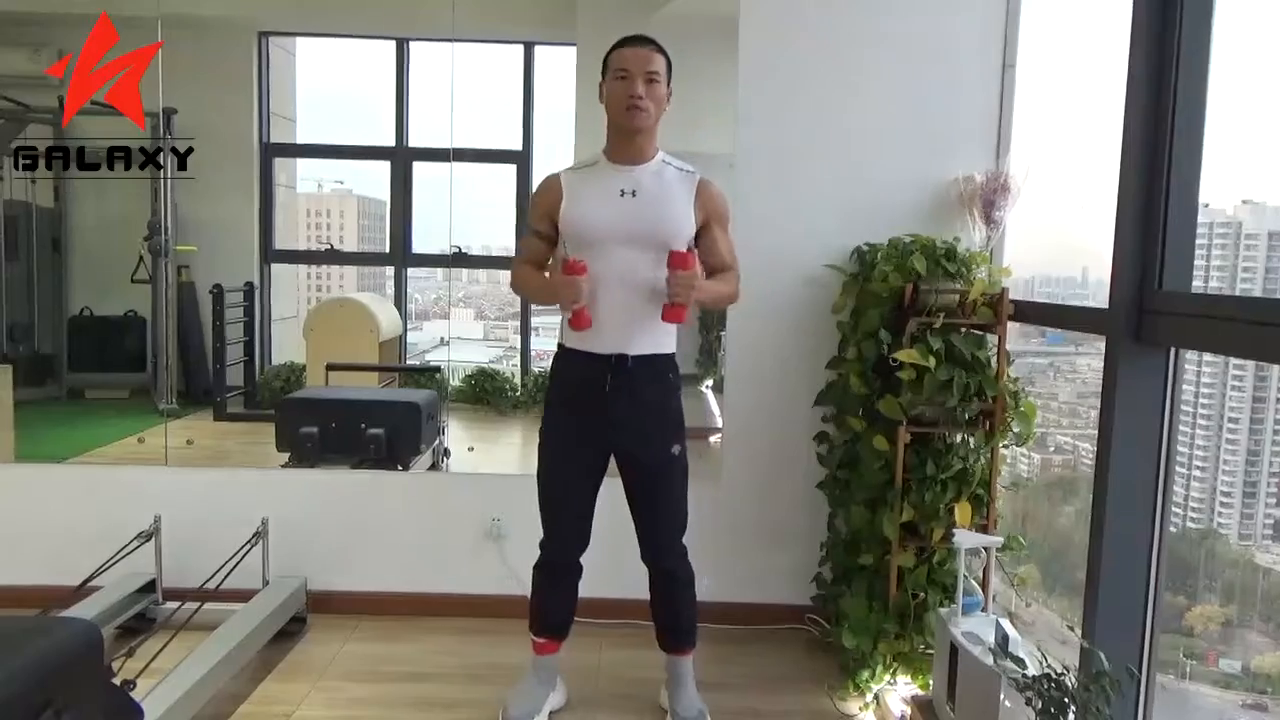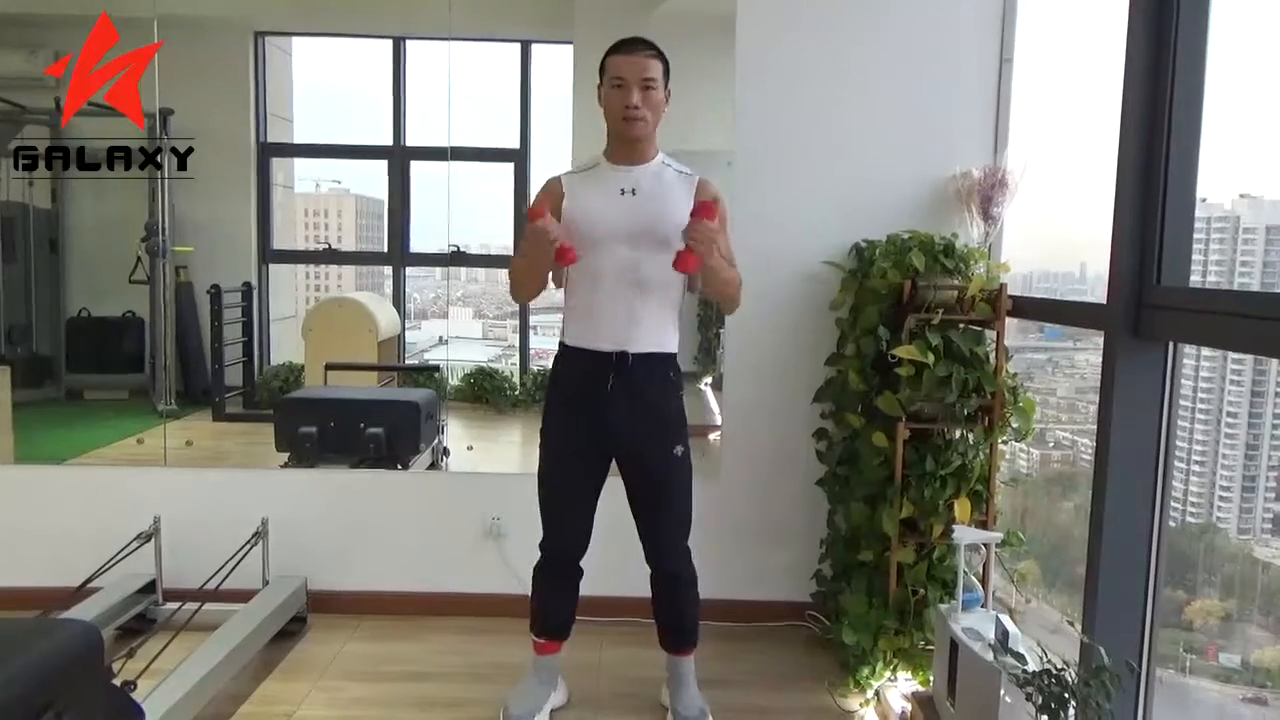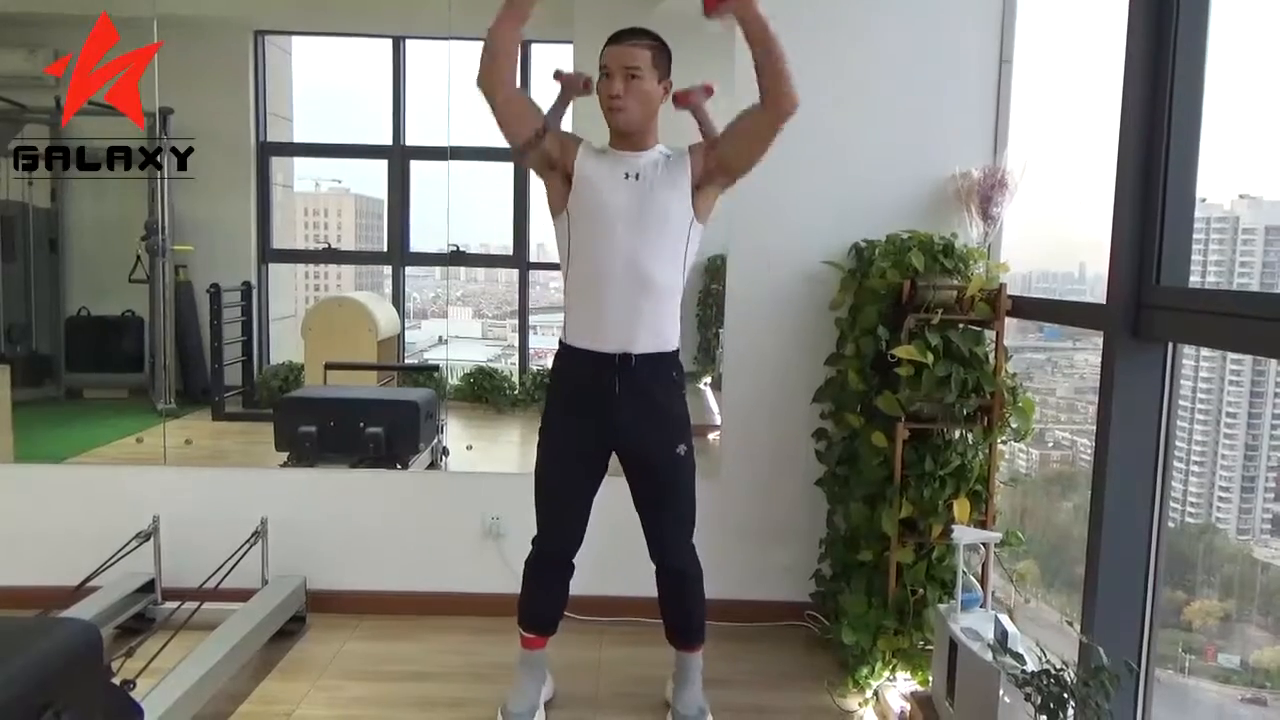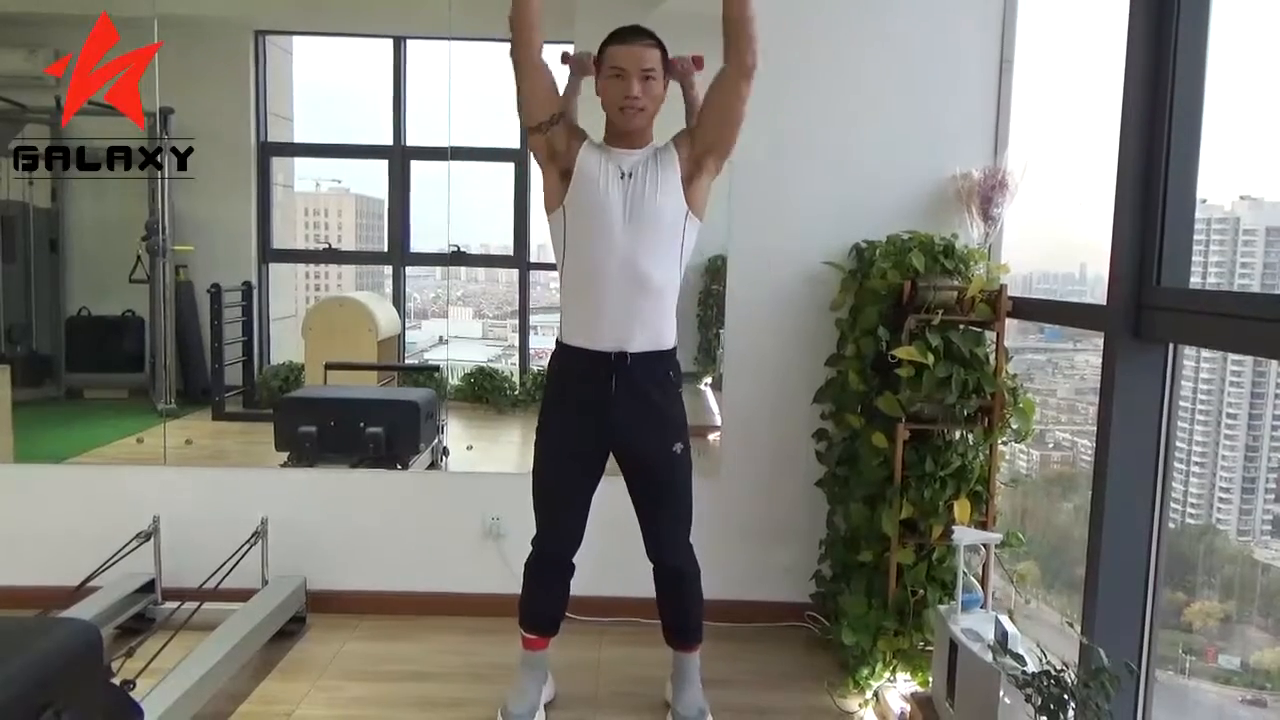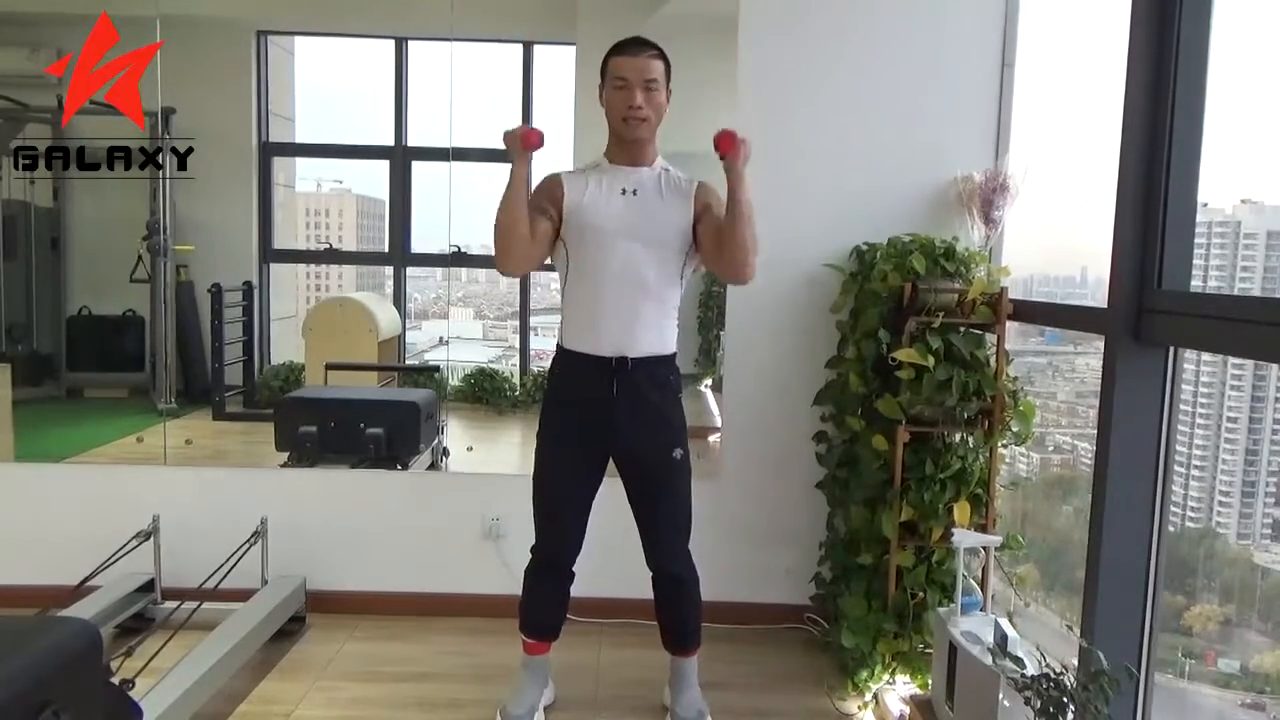
dt=0.4s
person 1, frame 1
left shoulder: (698, 193)
right shoulder: (561, 189)
left elbow: (730, 279)
right elbow: (522, 274)
left wrist: (698, 289)
right wrist: (554, 287)
left hip: (652, 382)
right hip: (576, 379)
left knee: (666, 545)
right knee: (561, 541)
person 1, frame 2
left shoulder: (696, 193)
right shoulder: (562, 192)
left elbow: (730, 299)
right elbow: (521, 291)
left wrist: (709, 257)
right wrist: (538, 251)
left hip: (653, 383)
right hip: (577, 379)
left knee: (669, 548)
right knee: (561, 543)
person 1, frame 3
left shoulder: (699, 169)
right shoulder: (567, 162)
left elbow: (782, 103)
right elbow: (494, 85)
left hip: (655, 380)
right hip: (578, 376)
left knee: (674, 546)
right knee: (554, 539)
person 1, frame 4
left shoulder: (690, 164)
right shoulder: (567, 157)
left elbow: (741, 66)
left hip: (652, 378)
right hip: (576, 375)
left knee: (671, 546)
right knee: (553, 540)
person 1, frame 5
left shoulder: (693, 195)
right shoulder: (562, 189)
left elbow: (739, 268)
right elbow: (511, 259)
left wrist: (736, 177)
right wrist: (517, 171)
left hip: (653, 385)
right hip: (576, 382)
left knee: (670, 551)
right knee: (554, 546)
